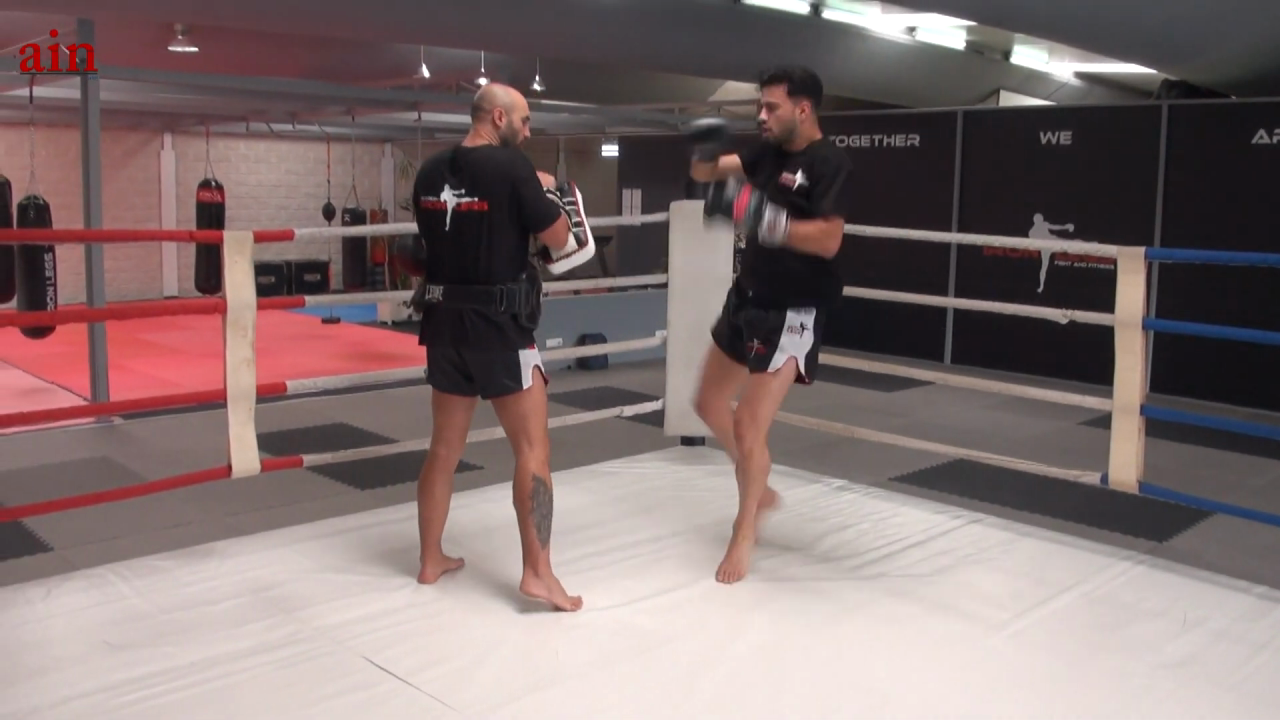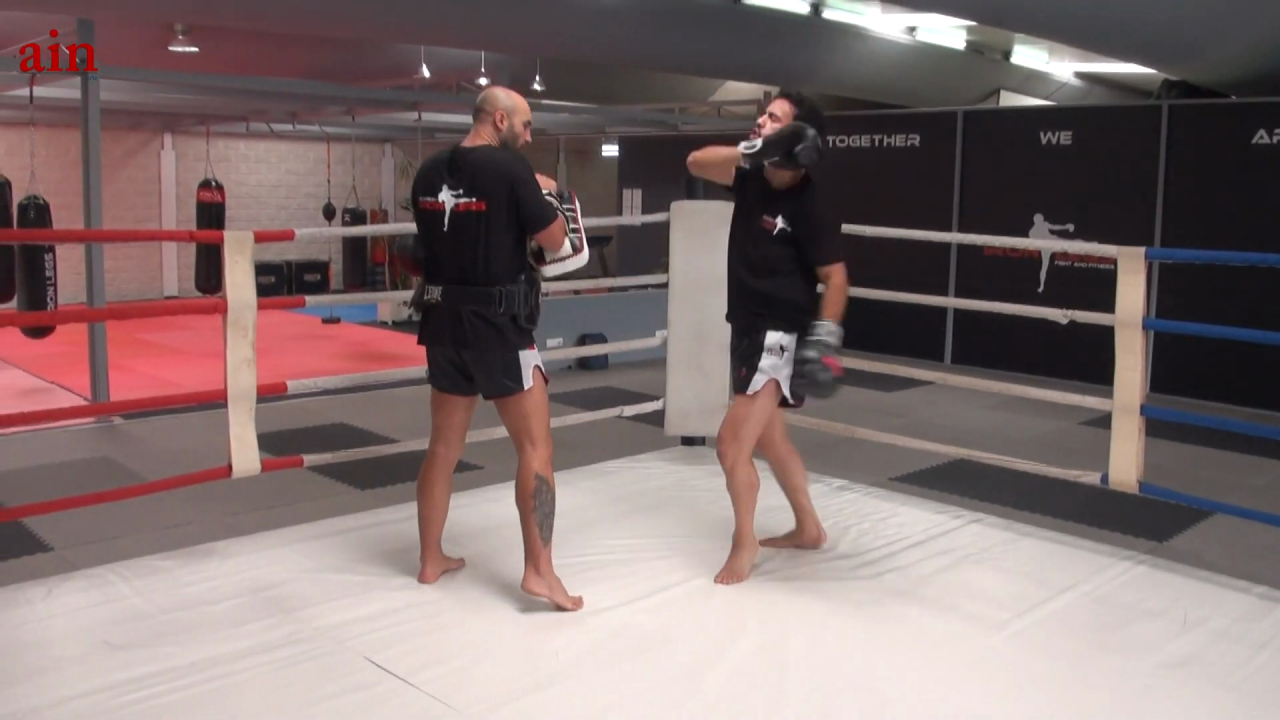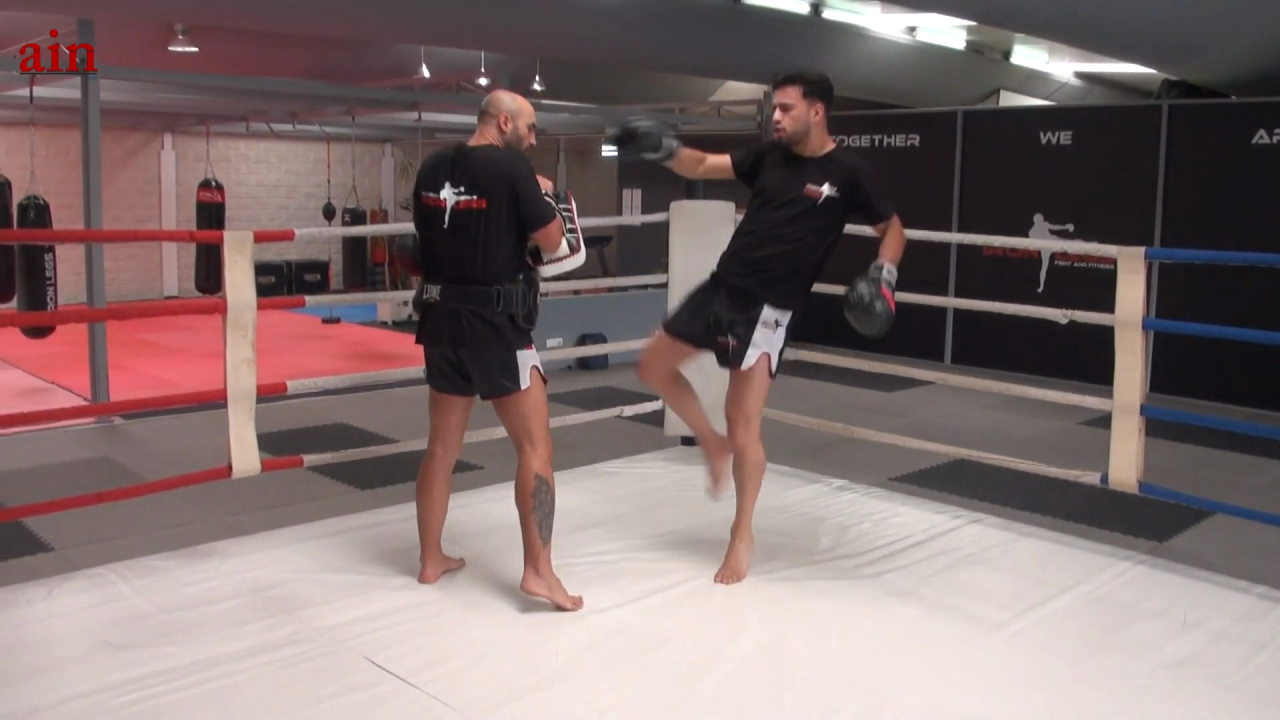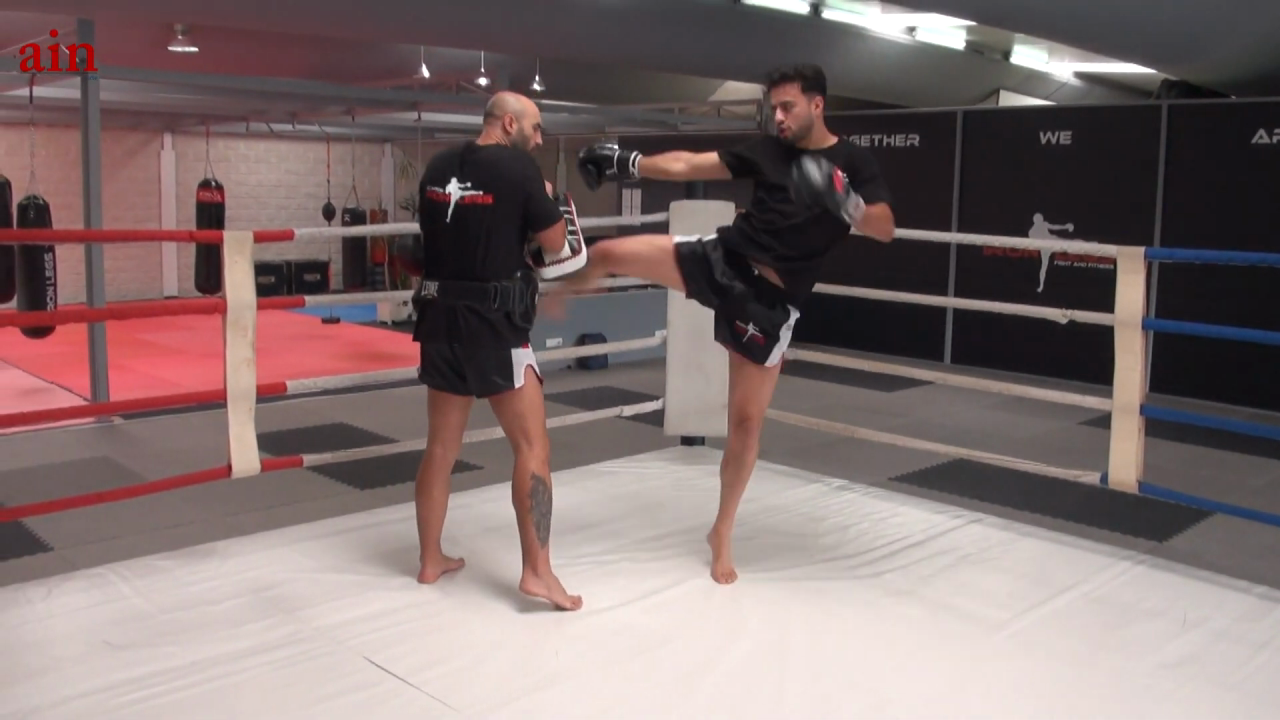
dt=0.1s
person 1, frame 1
left shoulder: (431, 171)
right shoulder: (510, 165)
right elbow: (558, 238)
right wrist: (547, 191)
left hip: (445, 321)
right hip: (499, 323)
left knee: (445, 448)
right knee: (533, 448)
left ankle: (431, 559)
right ankle: (538, 573)
person 1, frame 2
left shoulder: (429, 171)
right shoulder: (508, 166)
right elbow: (554, 240)
right wrist: (544, 194)
left hip: (445, 321)
right hip: (498, 324)
left knee: (443, 447)
right knee: (535, 447)
left ankle: (431, 559)
right ankle: (540, 572)
person 1, frame 3
left shoulder: (431, 168)
right shoulder: (509, 167)
right elbow: (552, 241)
right wrist: (542, 195)
left hip: (442, 320)
right hip: (496, 324)
left knee: (442, 446)
right knee: (535, 446)
left ankle: (431, 559)
right ankle: (539, 572)
person 1, frame 4
left shoulder: (438, 166)
right shoulder: (517, 166)
right elbow: (554, 243)
right wrist: (544, 197)
left hip: (440, 318)
right hip: (493, 322)
left knee: (441, 446)
right knee: (532, 446)
left ankle: (431, 559)
right ankle: (537, 572)
person 2, frame 1
left shoulder: (830, 164)
right shoulder: (768, 152)
left elbow: (829, 240)
right elbow: (708, 172)
left wrist: (759, 217)
right wrist: (708, 155)
left hip: (790, 313)
right hip: (749, 295)
left knee: (748, 428)
right knee: (707, 405)
left ankle: (742, 537)
right ankle: (758, 493)
person 2, frame 2
left shoulder: (809, 205)
right shoulder: (756, 171)
left elbow: (834, 278)
right elbow: (697, 163)
left wrist: (824, 346)
right wrist: (756, 148)
left hip: (775, 335)
right hip: (749, 324)
left knee: (731, 443)
right knee: (765, 437)
left ankle: (745, 543)
right ankle: (808, 528)
person 2, frame 3
left shoulder: (842, 172)
right shoulder: (771, 155)
left elbow: (893, 230)
right elbow: (704, 165)
left wrist: (882, 277)
right wrist: (661, 144)
left hip: (766, 307)
right hip: (725, 282)
left knee: (744, 421)
right knee: (653, 369)
left ankle: (742, 537)
right ankle: (714, 446)
person 2, frame 4
left shoulder: (853, 162)
right shoulder: (767, 150)
left elbow: (883, 227)
right elbow: (690, 166)
left wrist: (842, 200)
right wrist: (625, 162)
left hip: (770, 302)
right hip: (721, 263)
left knee: (746, 422)
right knee: (609, 252)
left ankle: (723, 531)
right ankle: (551, 296)
